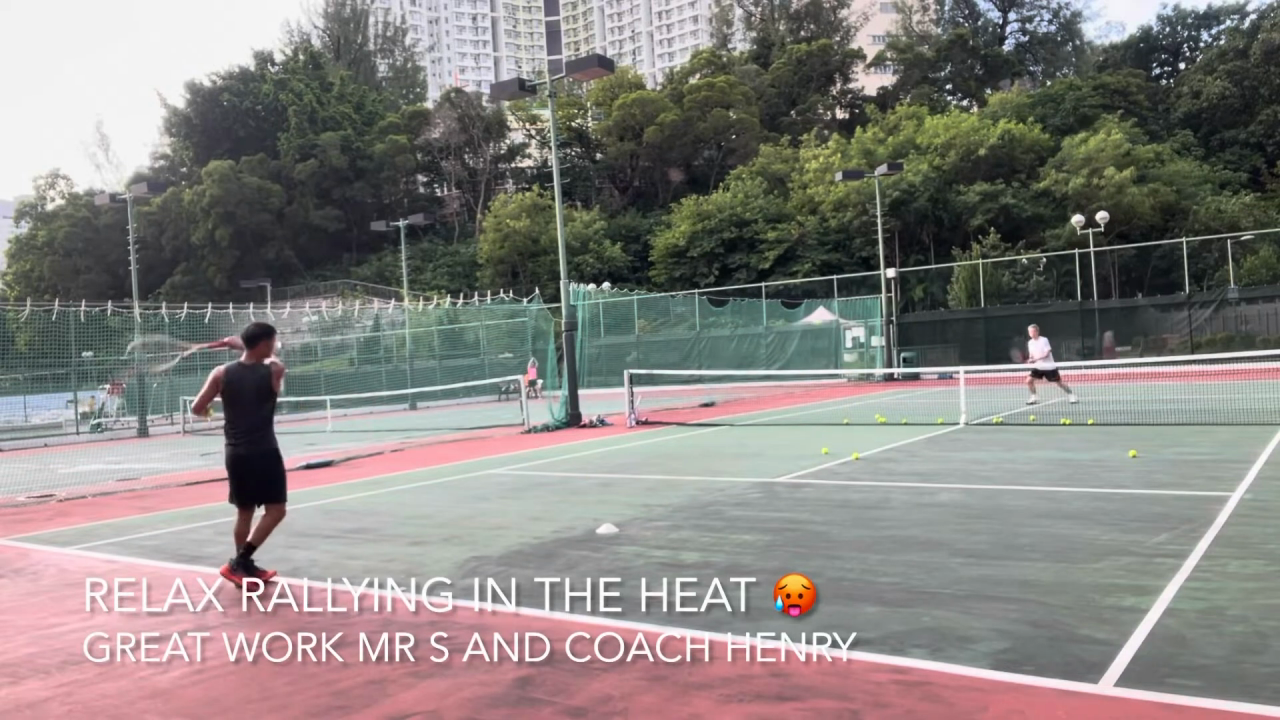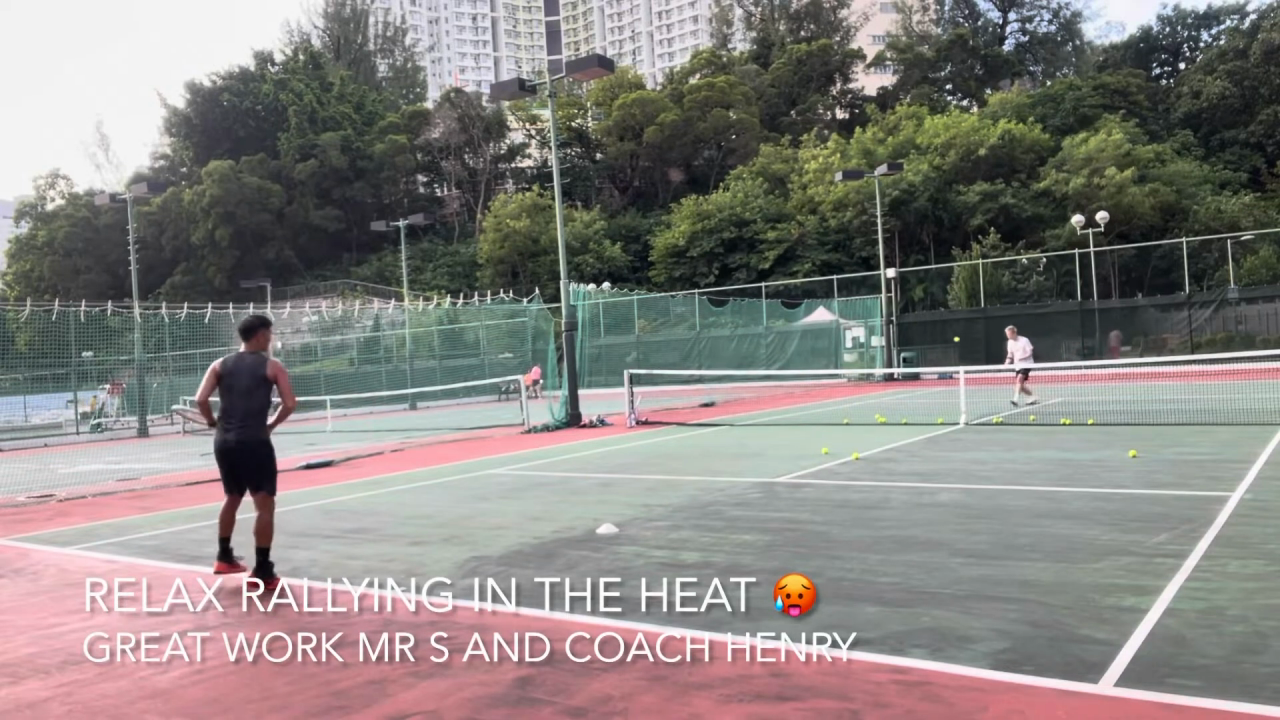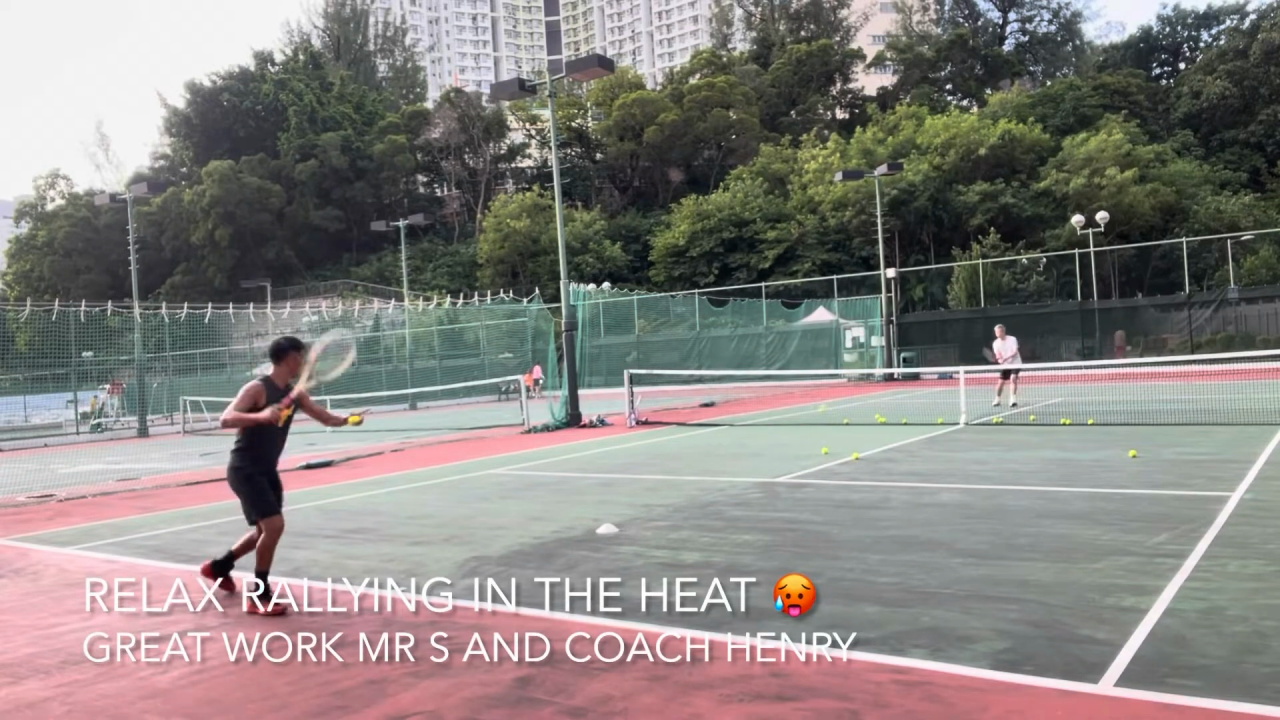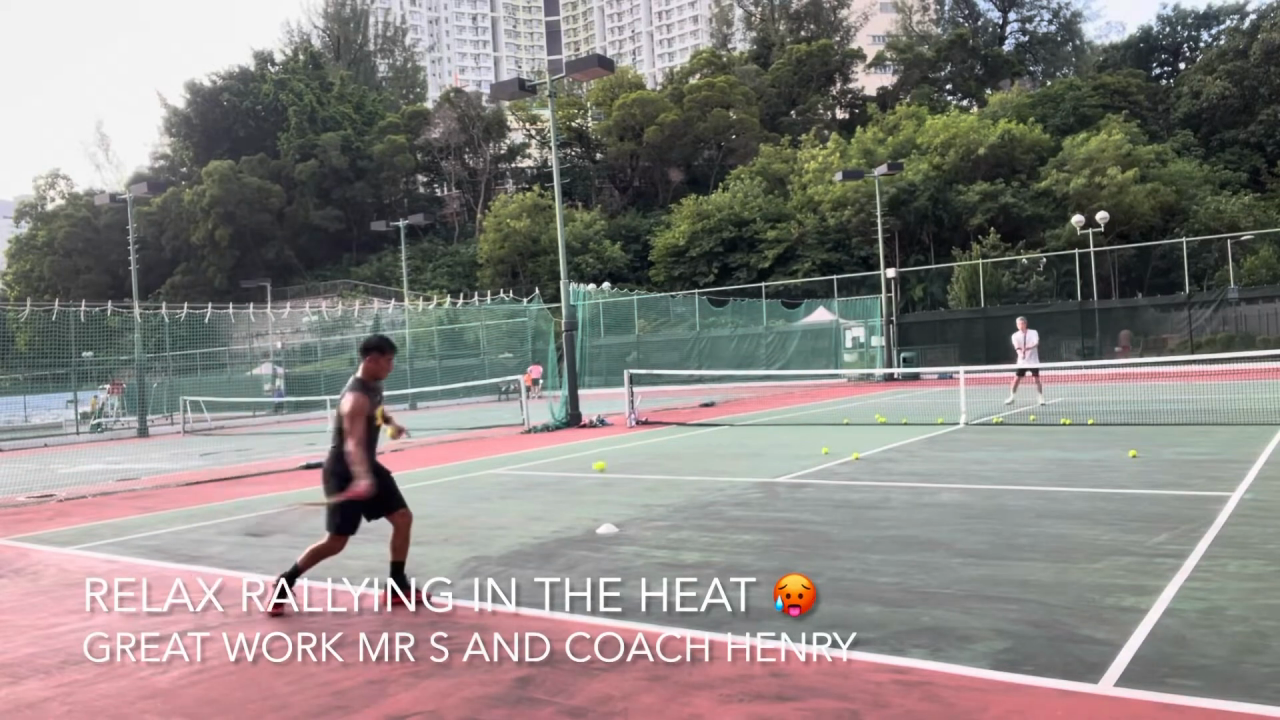
dt=0.5s
person 1, frame 1
left shoulder: (221, 373)
right shoulder: (275, 371)
left elbow: (198, 407)
right elbow: (271, 359)
right wrist: (237, 343)
left hip: (235, 453)
right hip: (264, 453)
left knee: (244, 511)
right knee: (275, 510)
left ankle: (243, 568)
right ankle: (238, 562)
person 1, frame 2
left shoulder: (220, 366)
right shoulder: (273, 366)
left elbow: (201, 399)
right elbow: (289, 405)
left wrist: (211, 420)
right wrist: (271, 424)
left hip: (224, 442)
right hip: (254, 442)
left knee: (232, 498)
right knee: (265, 504)
left ankle: (225, 557)
right ankle: (263, 571)
person 1, frame 3
left shoulder: (293, 393)
right shoulder: (256, 389)
left elbow: (324, 416)
right elbow: (226, 420)
left wrist: (346, 419)
right wrist: (261, 416)
left hip: (267, 470)
right hip: (245, 470)
left knee: (264, 532)
right knee: (272, 527)
left ankle: (217, 568)
right ankle: (260, 595)
person 1, frame 4
left shoulder: (372, 387)
right shoulder: (356, 397)
right elbow: (354, 444)
left wrist: (390, 422)
right wrist: (363, 479)
left hip: (367, 468)
right hip: (345, 474)
left knee: (403, 518)
right knee: (335, 542)
left ankle: (397, 586)
right ankle: (284, 587)
